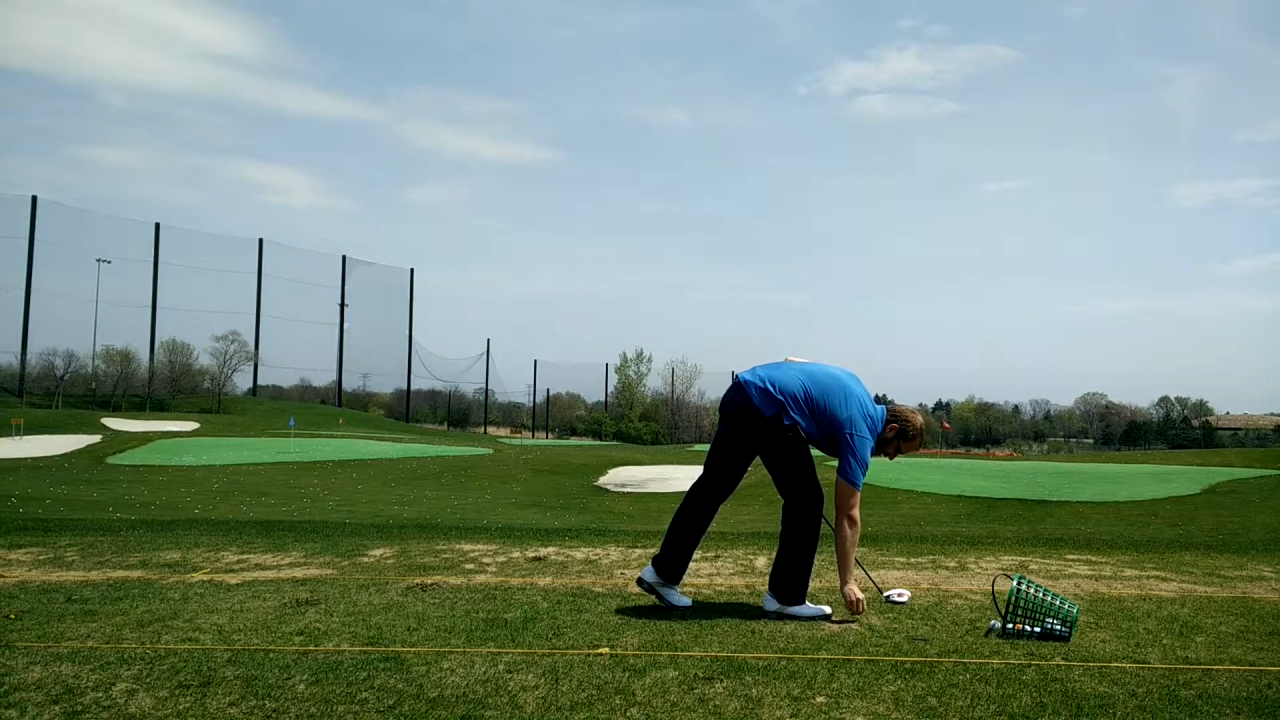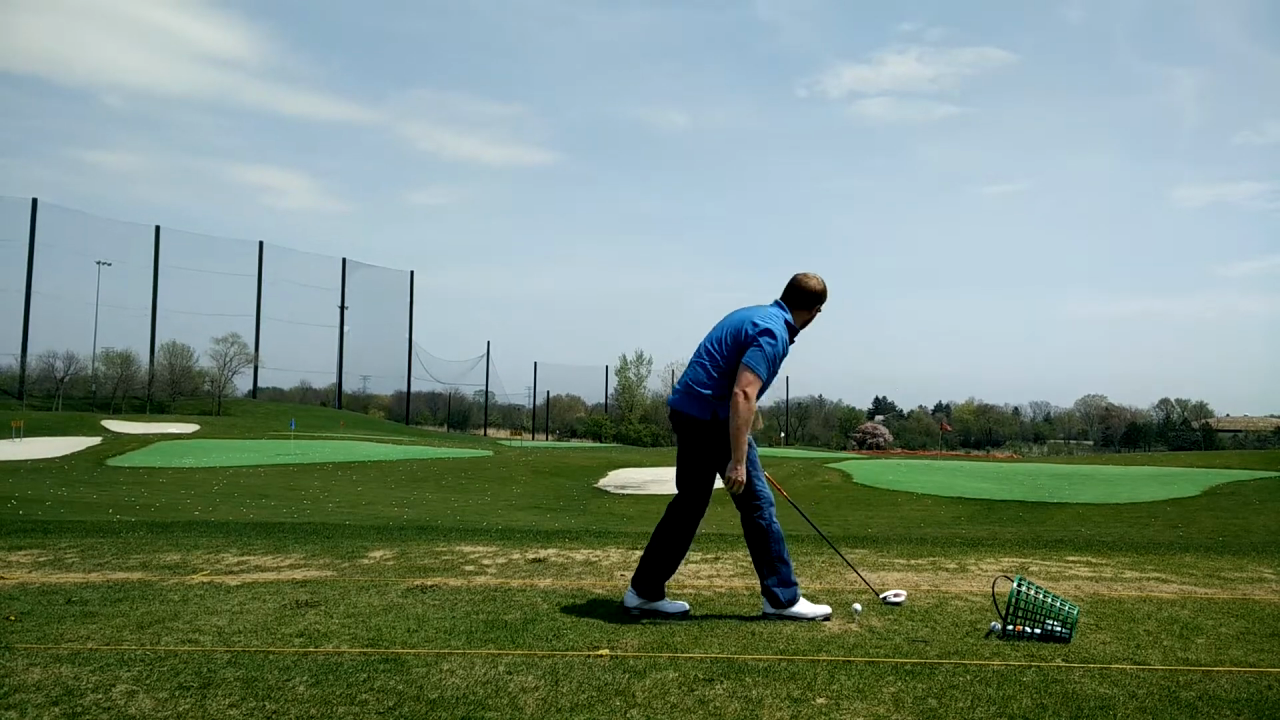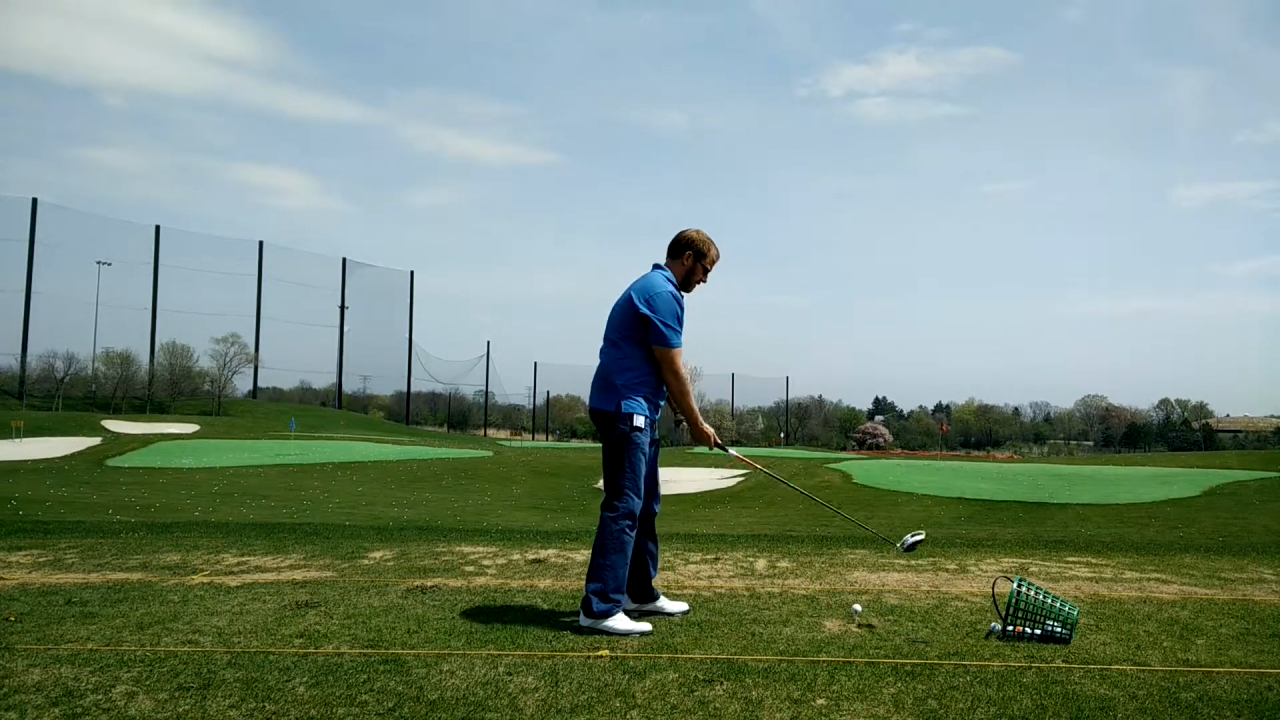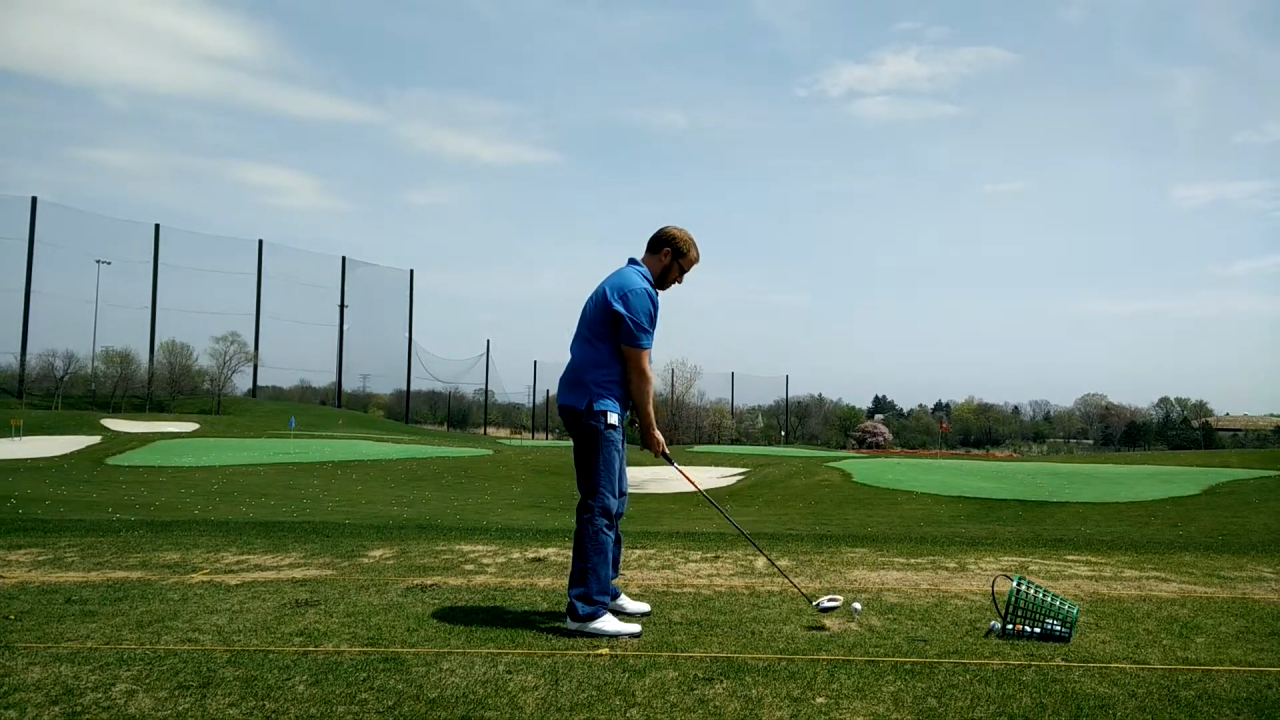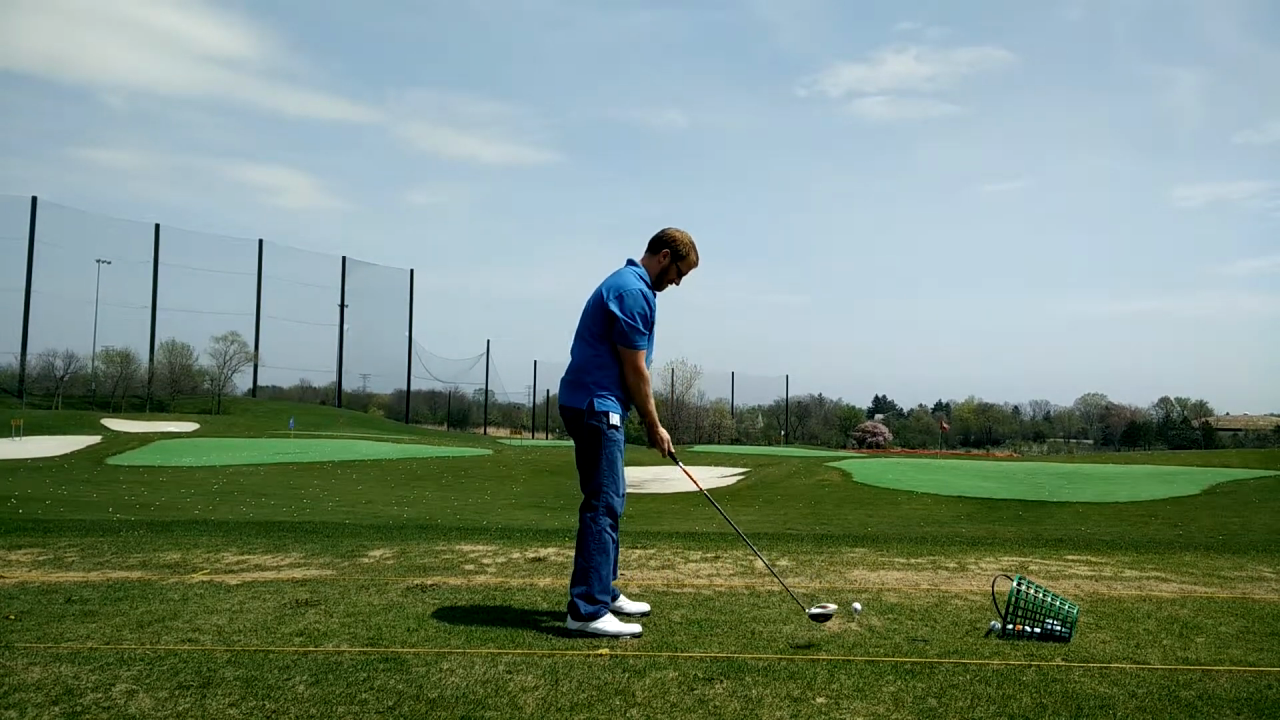
dt=1s
person 1, frame 1
left shoulder: (856, 390)
right shoulder: (860, 432)
left elbow: (792, 361)
right elbow: (848, 515)
right wrist: (848, 582)
left hip: (741, 395)
right hip: (770, 413)
left knee: (710, 488)
right knee: (806, 501)
left ankle: (662, 572)
right ankle: (786, 597)
person 1, frame 2
left shoulder: (756, 314)
right shoulder: (775, 333)
right elbow: (743, 395)
right wrist: (737, 460)
left hip: (687, 409)
right hip: (711, 415)
left knee: (690, 503)
right knee: (757, 503)
left ankle: (644, 590)
right ankle: (782, 598)
person 1, frame 3
left shoulder: (652, 287)
right shoulder: (663, 293)
right elbow: (673, 371)
left wrist: (685, 417)
right wrist: (696, 423)
left hip: (630, 408)
right hip: (625, 410)
left knee: (644, 505)
right knee: (624, 505)
left ankle: (640, 592)
right ankle: (599, 607)
person 1, frame 4
left shoulder: (626, 281)
right shoulder: (638, 290)
right elbow: (638, 371)
left wrist: (644, 423)
right wrist: (650, 428)
left hip: (594, 403)
right hip: (594, 406)
left knee: (612, 501)
right knee: (600, 505)
left ankle: (604, 591)
right ankle: (585, 611)
person 1, frame 5
left shoulder: (626, 282)
right shoulder: (635, 291)
right elbow: (635, 371)
left wrist: (649, 421)
right wrist: (654, 426)
left hip: (594, 404)
right hip: (596, 406)
left knee: (609, 502)
right knee: (602, 505)
left ankle: (603, 591)
right ankle: (586, 609)
